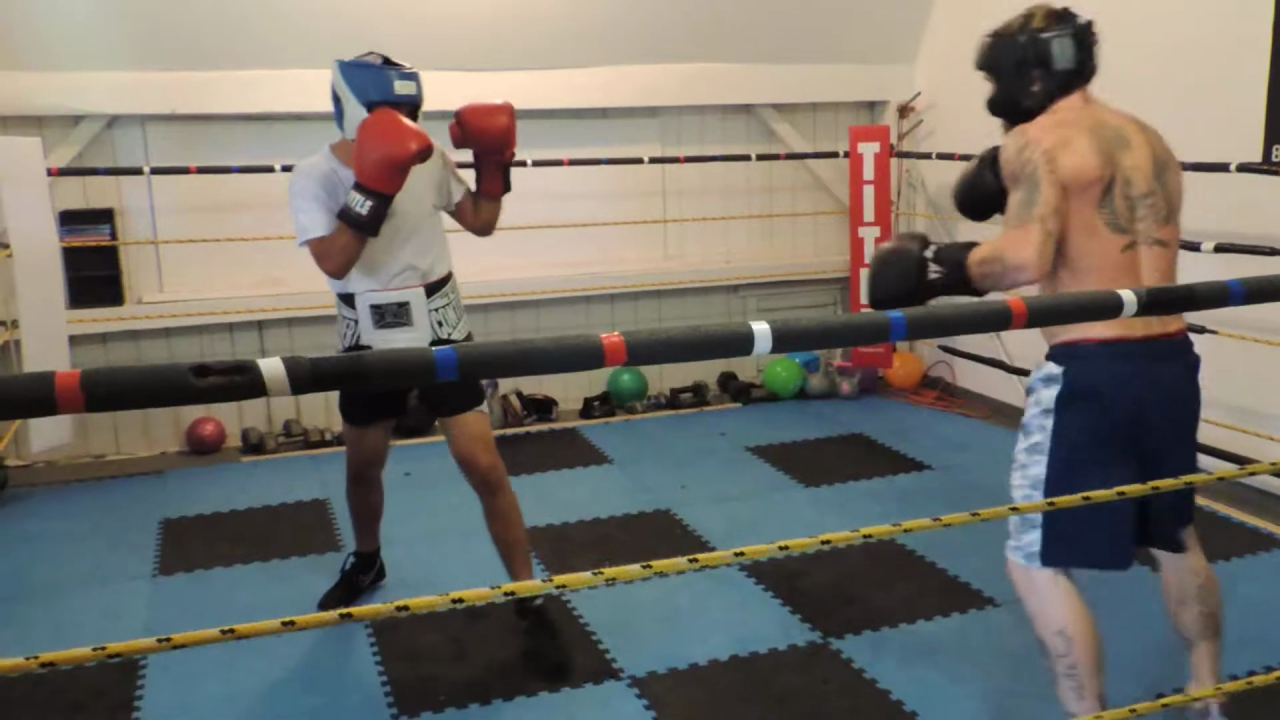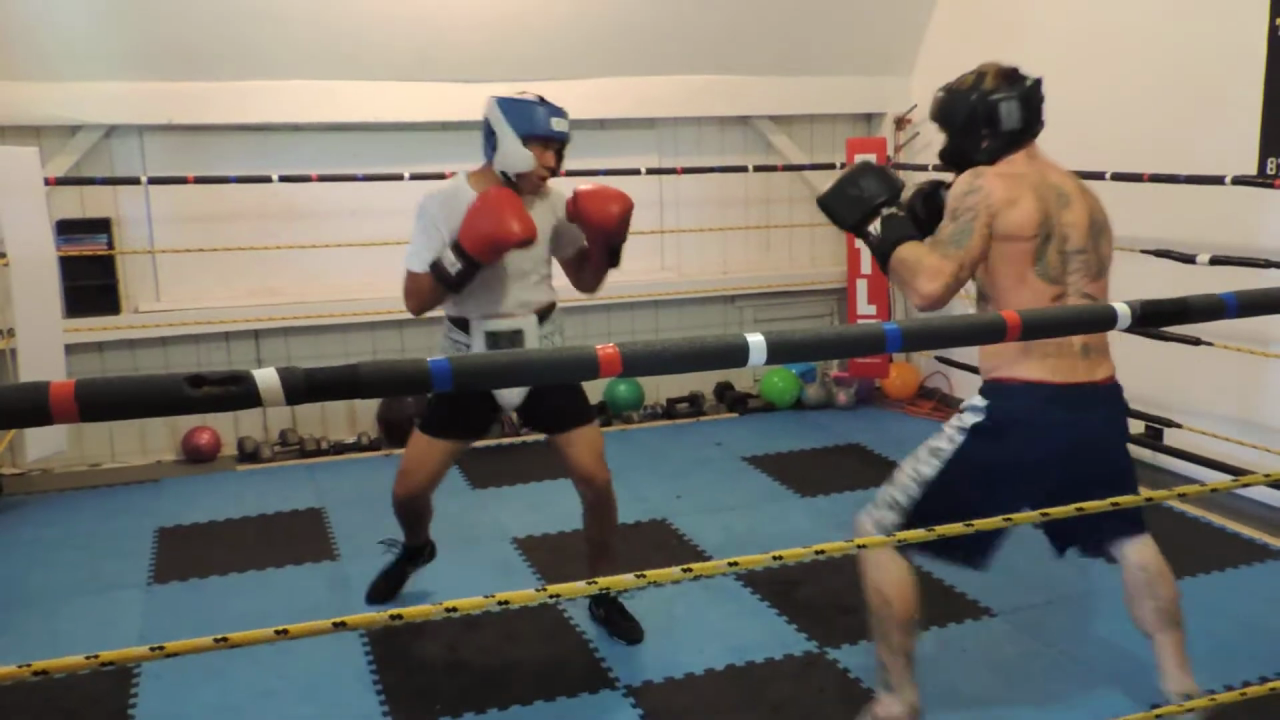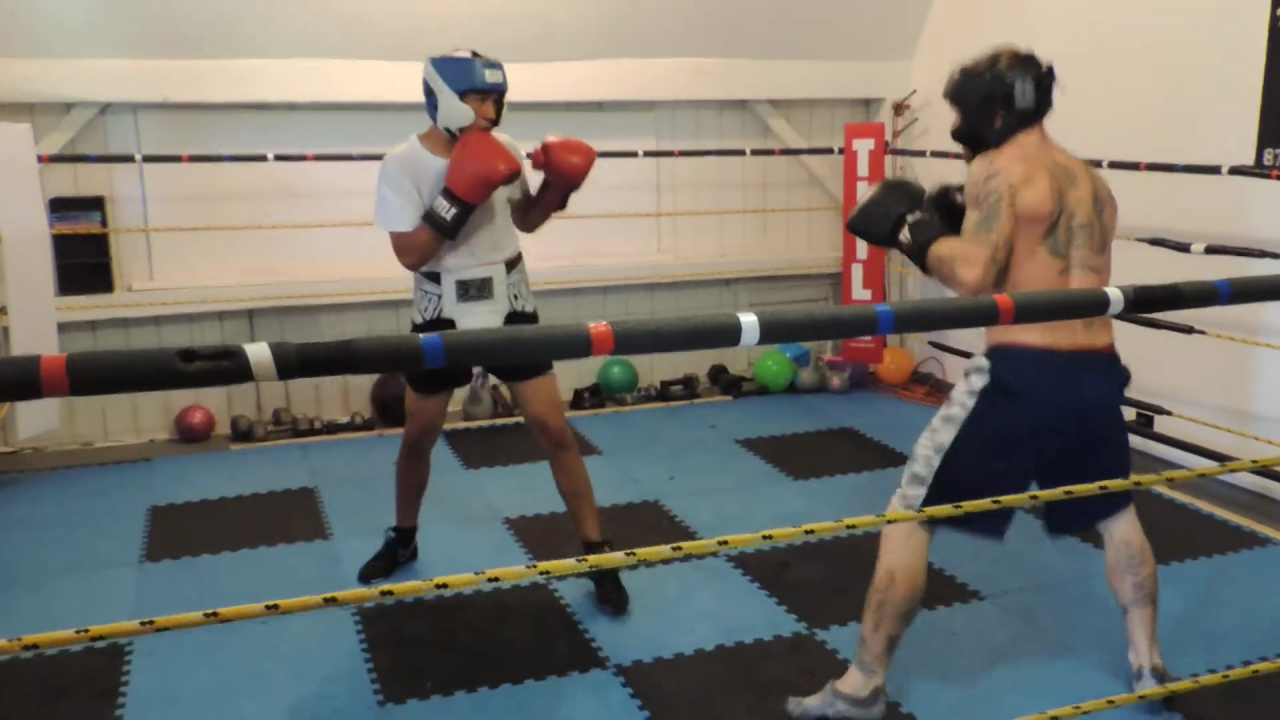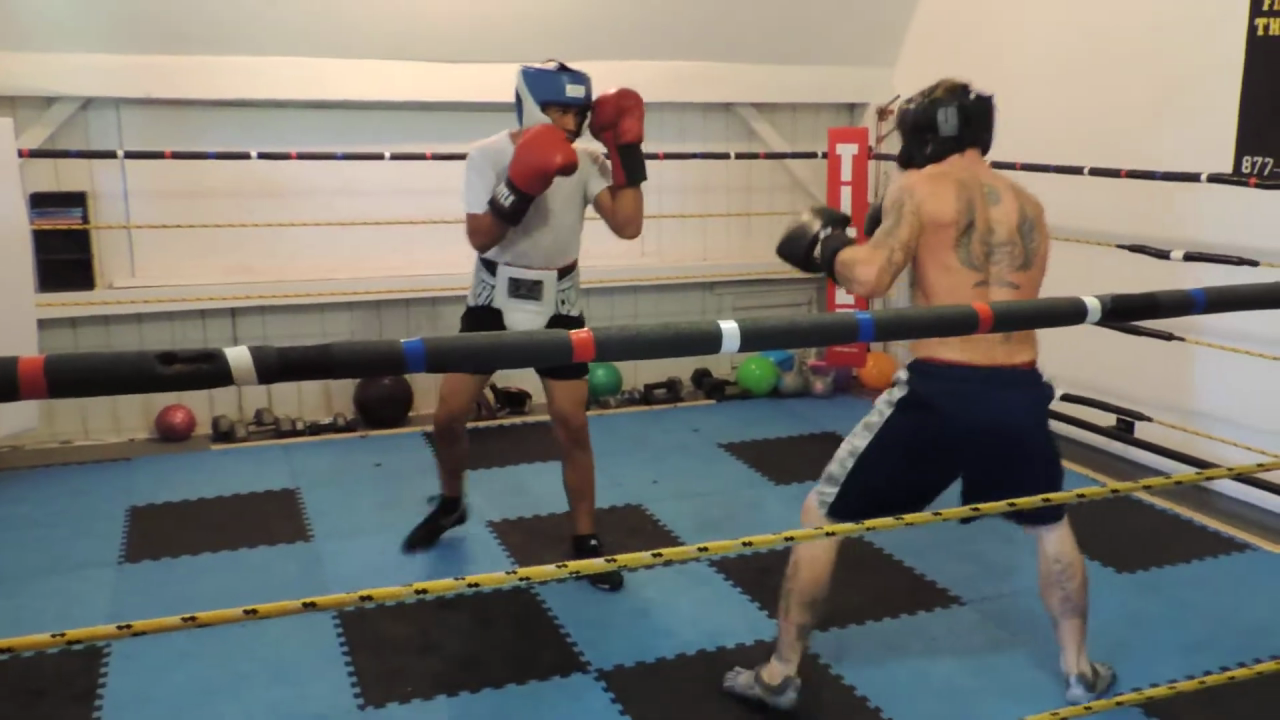
dt=0.5s
person 1, frame 1
left shoulder: (1036, 140)
right shoulder: (1149, 142)
left elbow: (1027, 261)
left wrist: (940, 265)
left hip: (1090, 373)
right hip: (1168, 362)
left knee: (1038, 565)
right knee: (1175, 544)
person 1, frame 2
left shoulder: (986, 186)
right shoulder: (1086, 199)
left elbow: (927, 289)
left wrist: (881, 223)
left hip: (1015, 411)
right hip: (1096, 406)
left knee: (880, 534)
right knee: (1129, 538)
person 1, frame 3
left shoulder: (999, 169)
right shoulder: (1092, 182)
left elbow: (972, 276)
left wrist: (913, 229)
left hip: (1019, 375)
right hip: (1095, 373)
left knee: (908, 521)
right knee: (1116, 516)
right ankle: (1149, 666)
person 1, frame 4
left shoulder: (920, 188)
right shoulder: (1028, 205)
left elbow: (867, 277)
left wrist: (825, 244)
left hip: (938, 390)
right hip: (1018, 390)
left knee: (821, 516)
right knee: (1053, 527)
left ankle: (780, 672)
right ankle: (1079, 670)
person 2, frame 1
left shoulder: (428, 160)
right shoulder: (314, 176)
left elbow: (482, 222)
right elbow: (333, 261)
left wrist: (495, 160)
right wrist: (374, 187)
left hip: (438, 329)
right hip: (368, 339)
left knee: (484, 467)
right knee: (363, 466)
left ankle: (531, 604)
right ankle: (366, 561)
person 2, frame 2
left shoulder: (556, 203)
right shoulder: (443, 203)
left elbow: (586, 281)
right elbow: (417, 299)
left wrist: (606, 240)
right wrist: (466, 256)
right hip: (472, 361)
left knee: (595, 482)
right knee: (410, 489)
left ankle: (604, 593)
right ankle: (414, 549)
person 2, frame 3
left shoulder: (503, 152)
right shoulder: (403, 164)
left elbow: (525, 220)
right elbow: (409, 254)
left wrist: (559, 185)
right wrist: (458, 195)
left hip: (509, 307)
right hip: (443, 313)
left knee: (554, 430)
right knee: (417, 438)
left ankle: (596, 553)
right ankle: (403, 539)
person 2, frame 4
left shoulder: (584, 161)
right shoulder: (486, 156)
left elbow: (629, 226)
right elbow: (480, 237)
left wrist: (626, 149)
right wrist: (521, 185)
left hip: (558, 306)
right hip: (493, 302)
left knee: (572, 428)
right knee: (448, 417)
left ankle: (584, 541)
right ankle: (449, 502)
